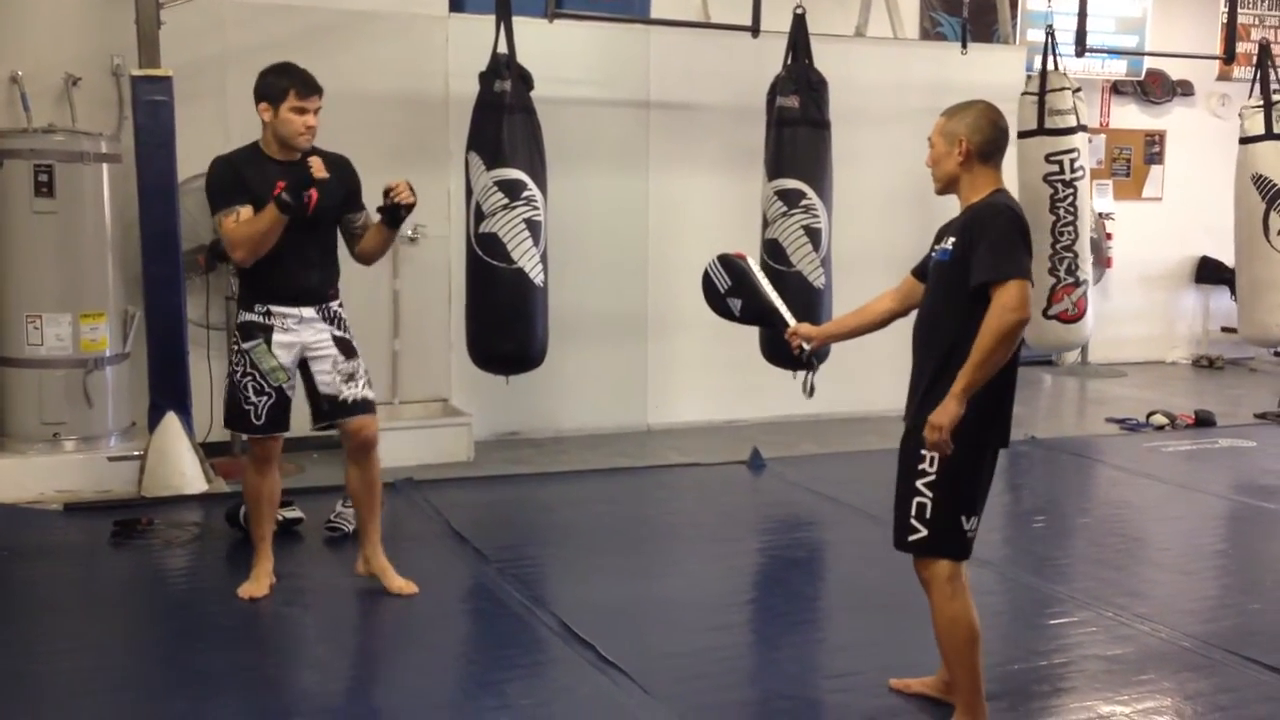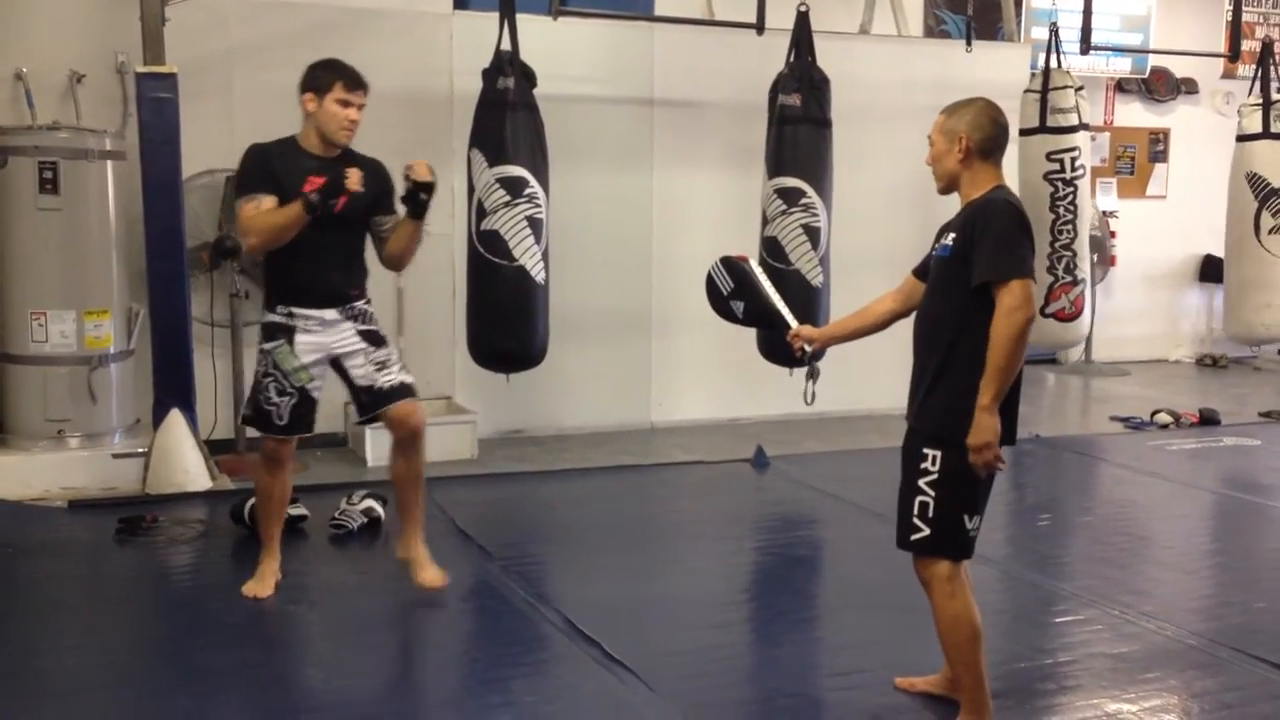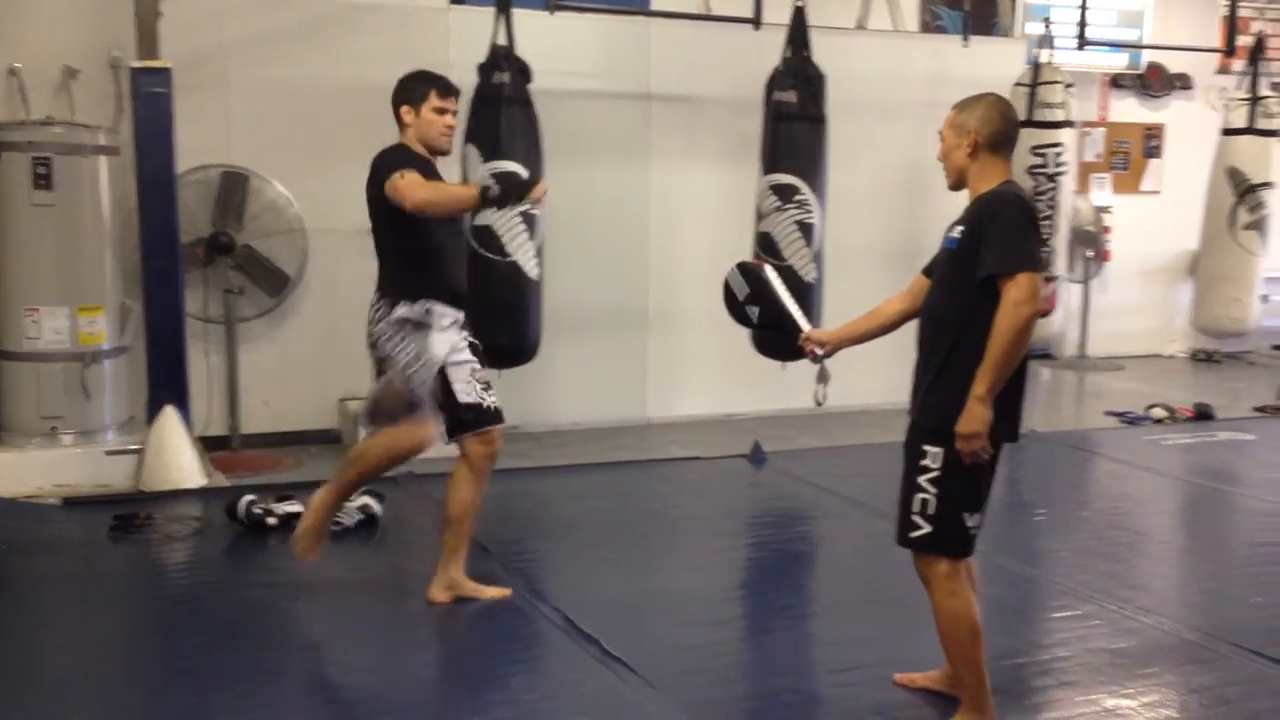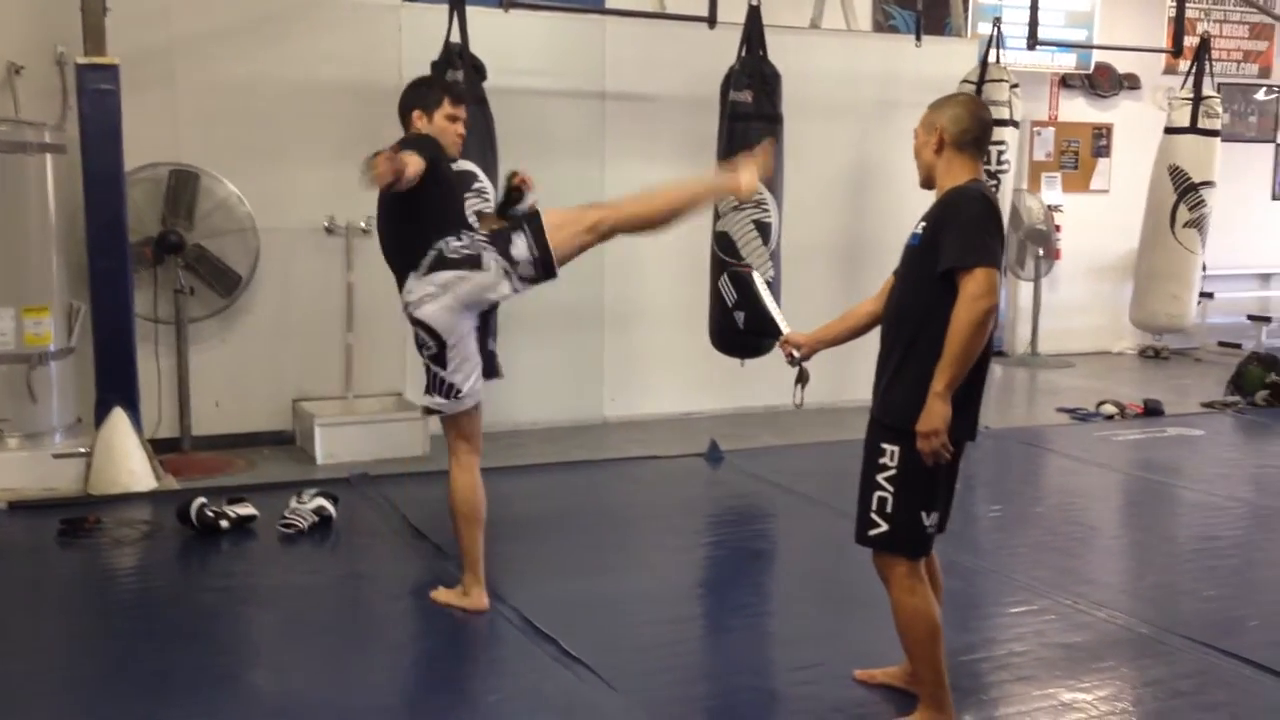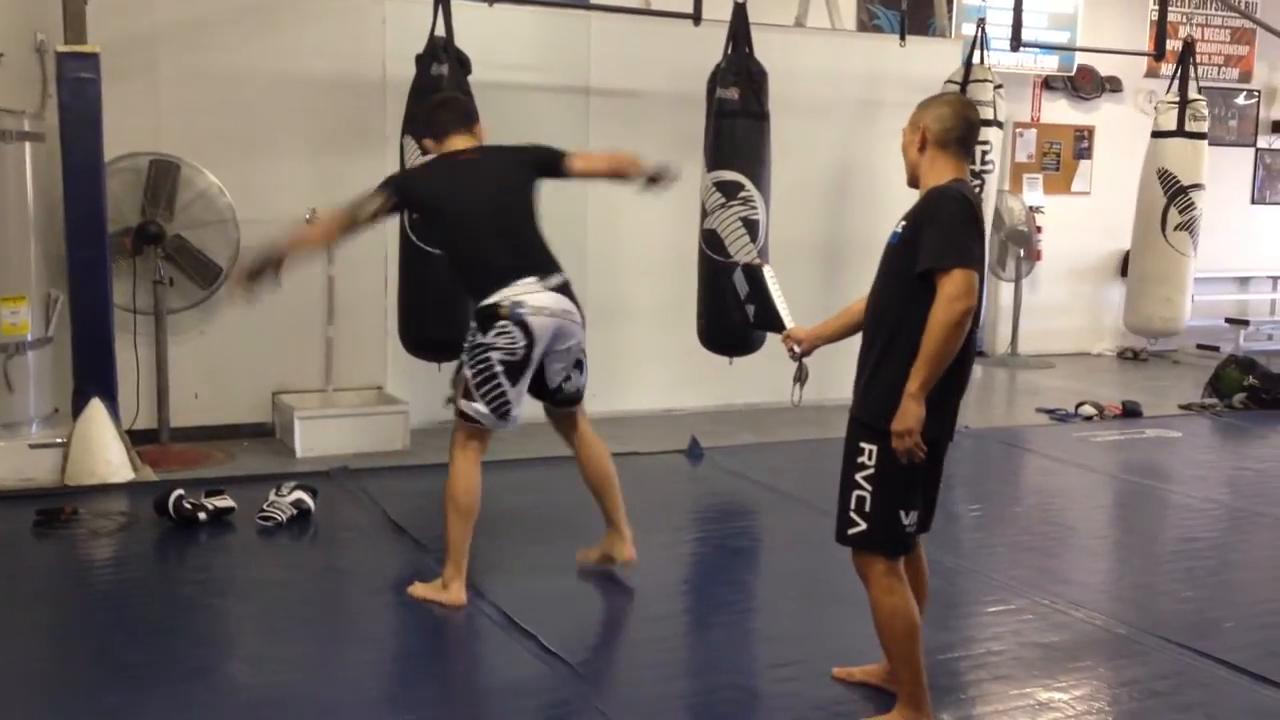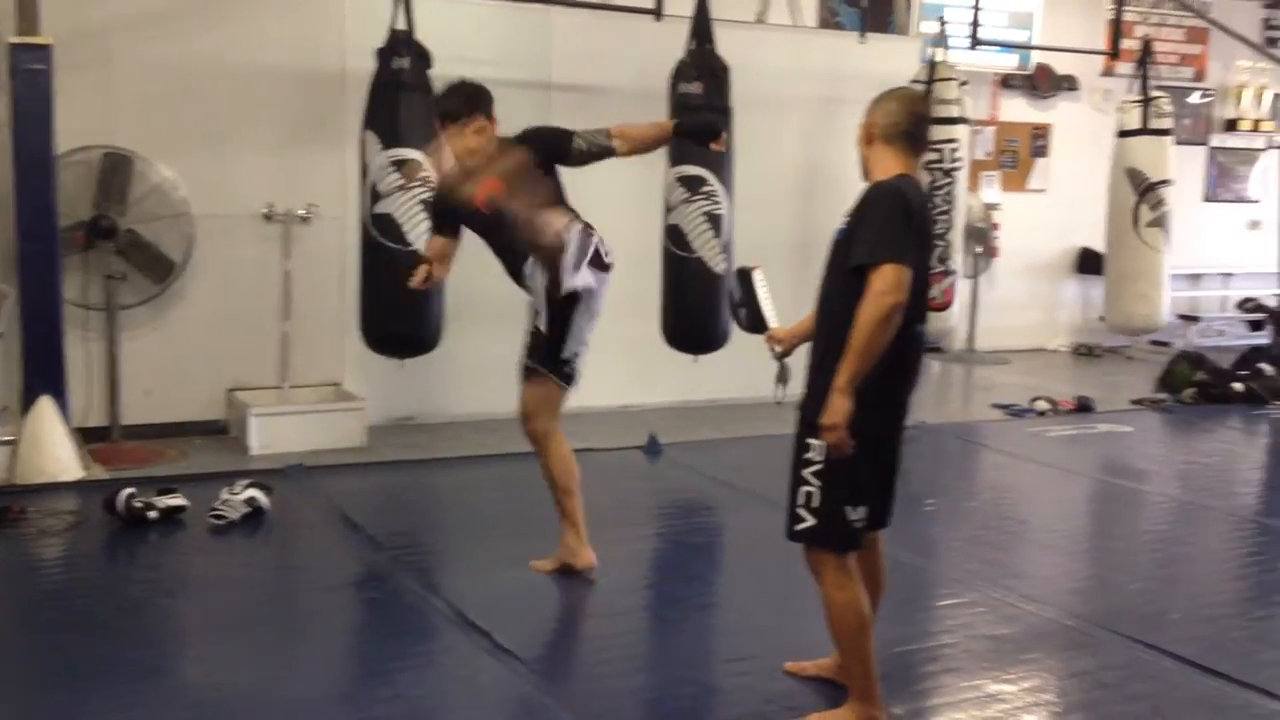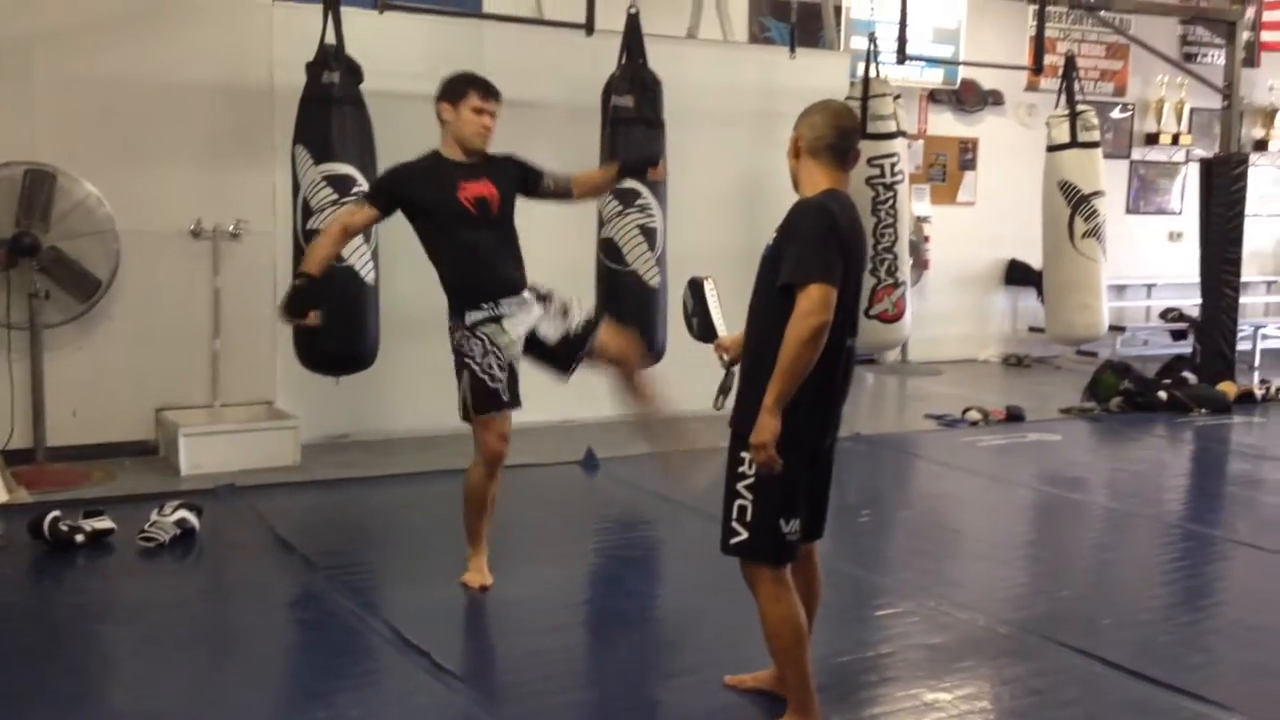
dt=0.4s
person 1, frame 1
left shoulder: (996, 218)
right shoulder: (961, 225)
left elbow: (1012, 311)
right elbow: (899, 299)
left wrist: (956, 399)
right wrist: (821, 333)
left hip: (957, 423)
right hip: (935, 418)
left knee: (938, 562)
right knee: (939, 556)
person 1, frame 2
left shoulder: (996, 214)
right shoulder: (962, 222)
left elbow: (1017, 309)
right elbow: (901, 300)
left wrist: (988, 409)
right wrist: (823, 335)
left hip: (963, 425)
right hip: (939, 418)
left knee: (937, 562)
right knee: (943, 555)
person 1, frame 3
left shoulder: (1005, 208)
right shoulder: (975, 216)
left elbow: (1024, 302)
right elbow: (912, 299)
left wrist: (981, 400)
right wrist: (835, 338)
left hip: (962, 418)
right hip: (942, 413)
left knee: (937, 559)
right knee: (949, 551)
person 1, frame 4
left shoulder: (968, 205)
right shoulder: (947, 210)
left elbow: (981, 298)
right elbow: (889, 300)
left wrist: (940, 397)
right wrist: (814, 340)
left hip: (922, 417)
right hip: (907, 411)
left knee: (897, 557)
right knee: (914, 548)
right ankle: (918, 669)
person 1, frame 5
left shoulder: (947, 205)
right shoulder: (939, 207)
left elbow: (958, 299)
right elbow: (886, 300)
left wrist: (914, 396)
right wrist: (815, 335)
left hip: (899, 415)
right hip: (897, 409)
left knee: (876, 556)
right knee: (902, 545)
right ankle: (897, 667)
person 1, frame 6
left shoulder: (886, 199)
right shoulder: (907, 199)
left elbow: (887, 297)
left wrist: (841, 390)
right wrist: (794, 334)
left hip: (851, 406)
right hip: (876, 406)
left knee: (828, 550)
right knee: (860, 538)
right ankle: (850, 661)
person 1, frame 7
left shoulder: (812, 215)
right shoulder: (839, 216)
left elbow: (814, 316)
left wrist: (770, 410)
right wrist: (741, 344)
left hip: (781, 421)
right hip: (811, 418)
left knee: (763, 563)
right knee: (795, 550)
person 2, frame 1
left shoulder: (337, 169)
right shoulder: (232, 170)
left elbow: (364, 251)
right elbow: (242, 250)
left wrist: (392, 218)
right wrist: (289, 194)
left hip: (325, 317)
right hip: (264, 321)
left knee: (363, 434)
right knee: (263, 448)
left ankle: (372, 554)
right ankle: (263, 563)
person 2, frame 2
left shoulder: (370, 173)
right shoulder: (266, 160)
left elbow: (394, 256)
right elbow: (254, 236)
left wrist: (416, 207)
right wrist: (321, 197)
left hip: (352, 317)
right hip: (290, 323)
left knee: (409, 420)
right knee: (277, 447)
left ankle: (412, 544)
right ankle: (269, 561)
person 2, frame 3
left shoulder: (421, 172)
right shoulder: (397, 163)
right elbow: (420, 199)
right wrist: (496, 194)
left hip: (446, 326)
right hip: (409, 317)
left knee: (482, 448)
right knee: (410, 439)
left ankle: (449, 575)
right ankle: (328, 499)
person 2, frame 4
left shoulder: (396, 202)
right shoulder: (416, 148)
right elbow: (406, 164)
left wrist: (504, 203)
right wrist: (389, 166)
left hip: (427, 304)
right hip: (462, 265)
left knee: (463, 446)
right knee: (599, 219)
left ankle: (471, 586)
right ankle: (727, 181)
person 2, frame 5
left shoulder: (421, 181)
right shoulder: (518, 158)
left elbow: (343, 221)
right elbow: (608, 163)
left wrist: (276, 257)
right wrist: (649, 172)
left hip: (506, 317)
right hip: (561, 303)
left knee: (469, 445)
right knee: (573, 425)
left ankle: (452, 582)
right ankle: (620, 539)
person 2, frame 6
left shoulder: (534, 147)
right shoulder: (449, 199)
left elbow: (616, 141)
right elbow: (437, 256)
left wrist: (675, 129)
right wrist: (426, 272)
left hip: (574, 257)
right hip: (551, 294)
left knee: (542, 229)
right knee: (538, 420)
right ankle: (576, 545)
person 2, frame 7
left shoulder: (505, 169)
right shoulder: (413, 177)
left elbow: (570, 186)
right elbow: (344, 225)
left wrist: (625, 169)
right wrist: (306, 283)
left hip: (526, 303)
right hip: (481, 324)
left knee: (626, 348)
right knee: (493, 442)
left ankle: (654, 420)
right ankle: (475, 554)
